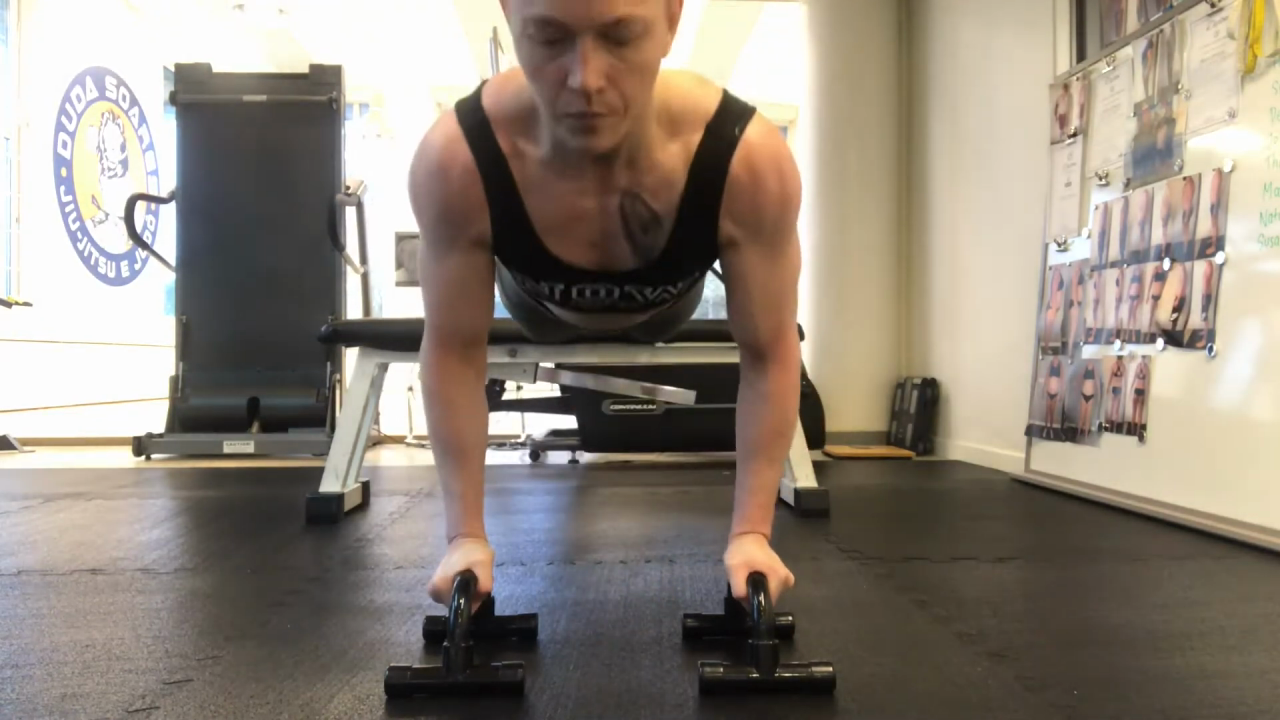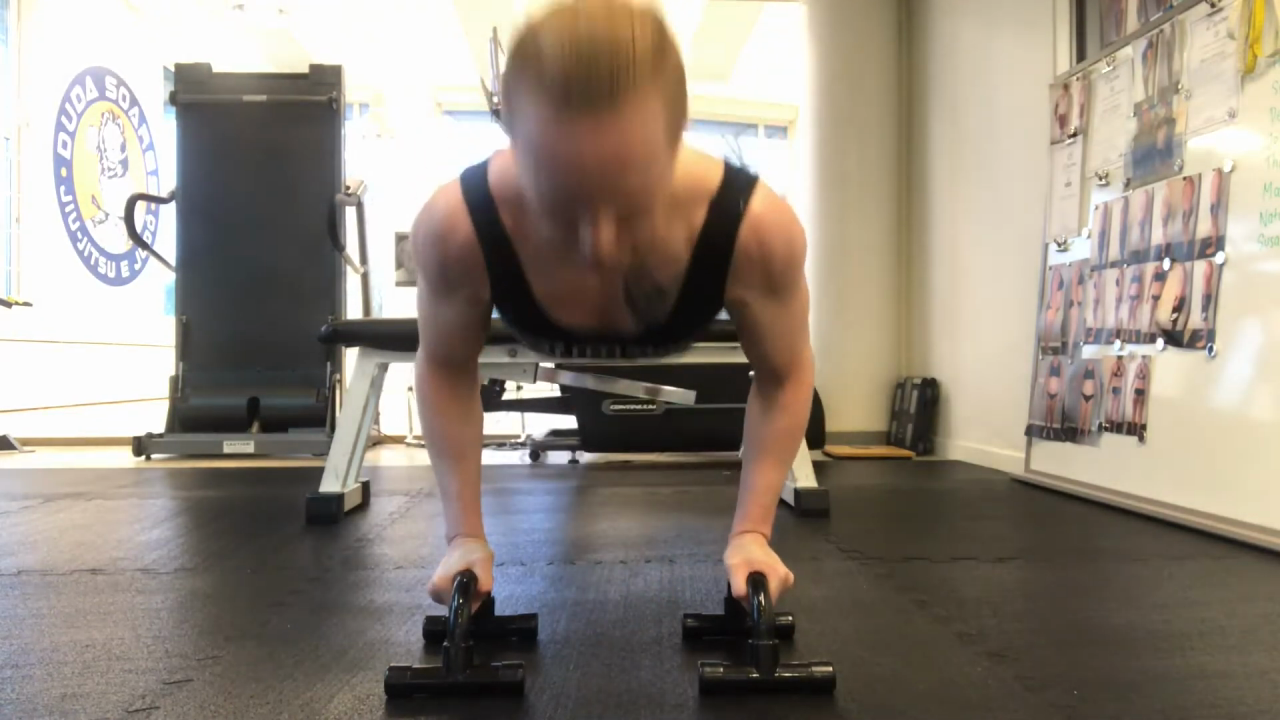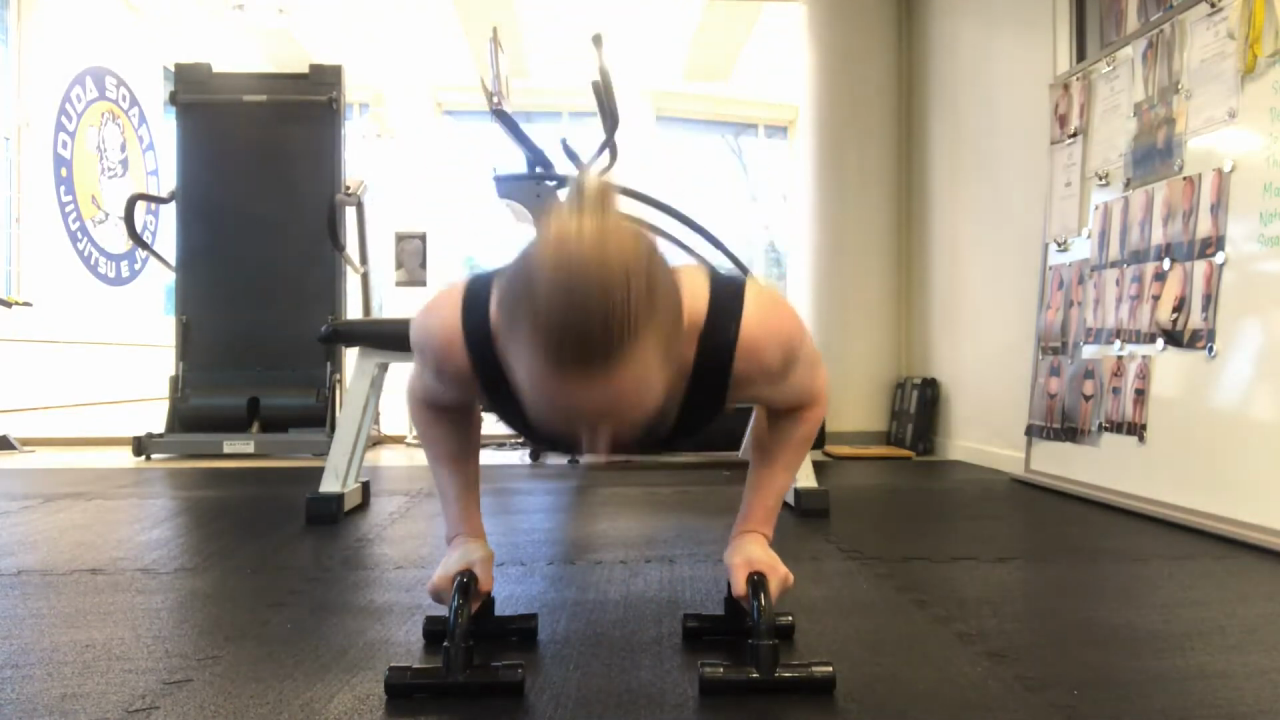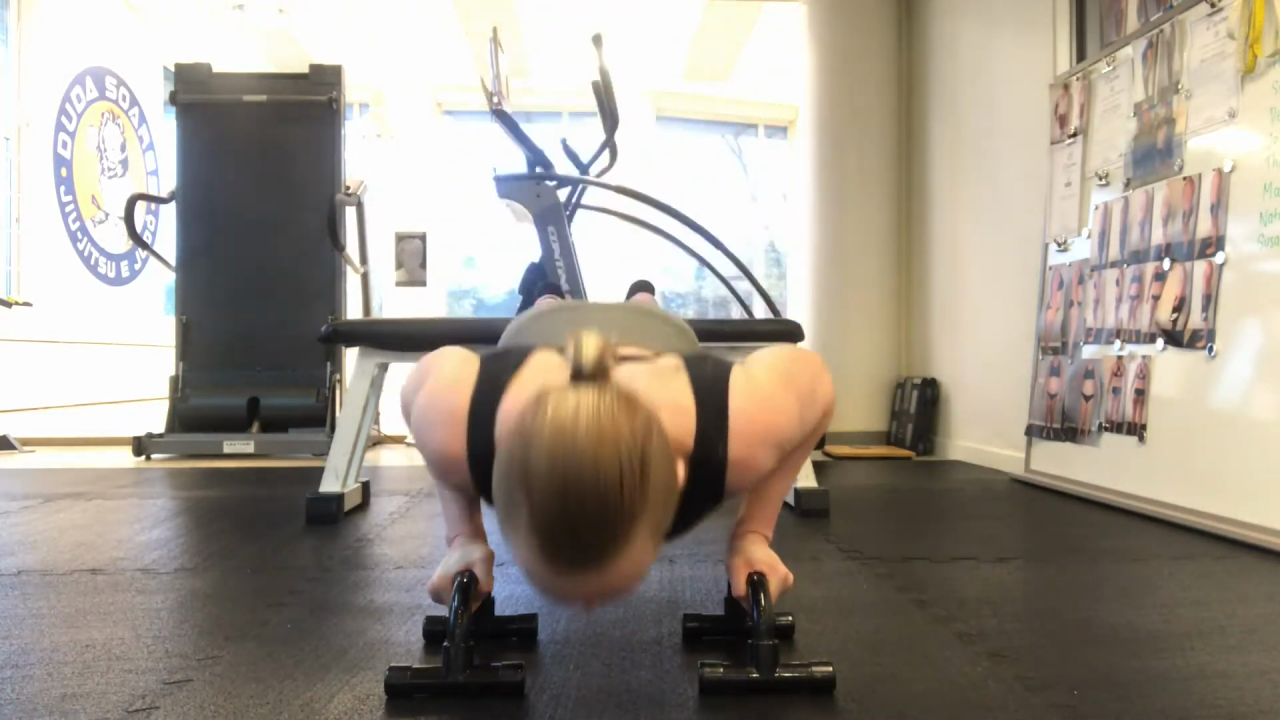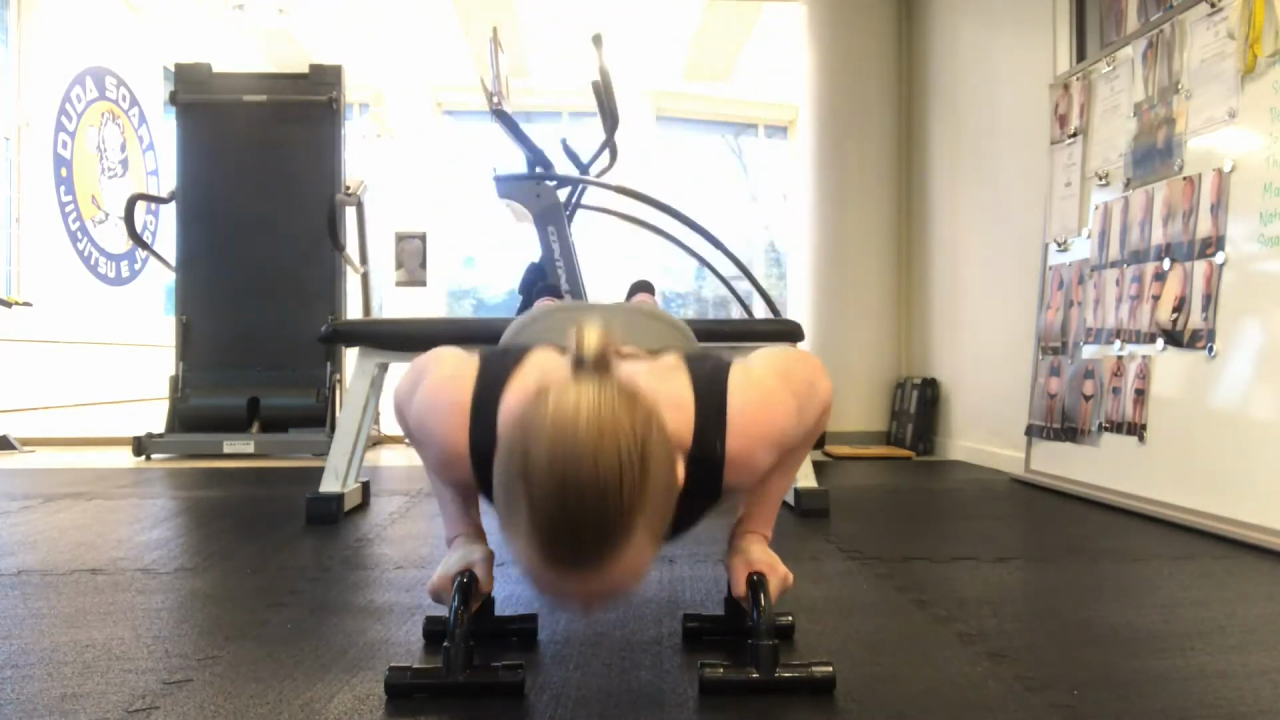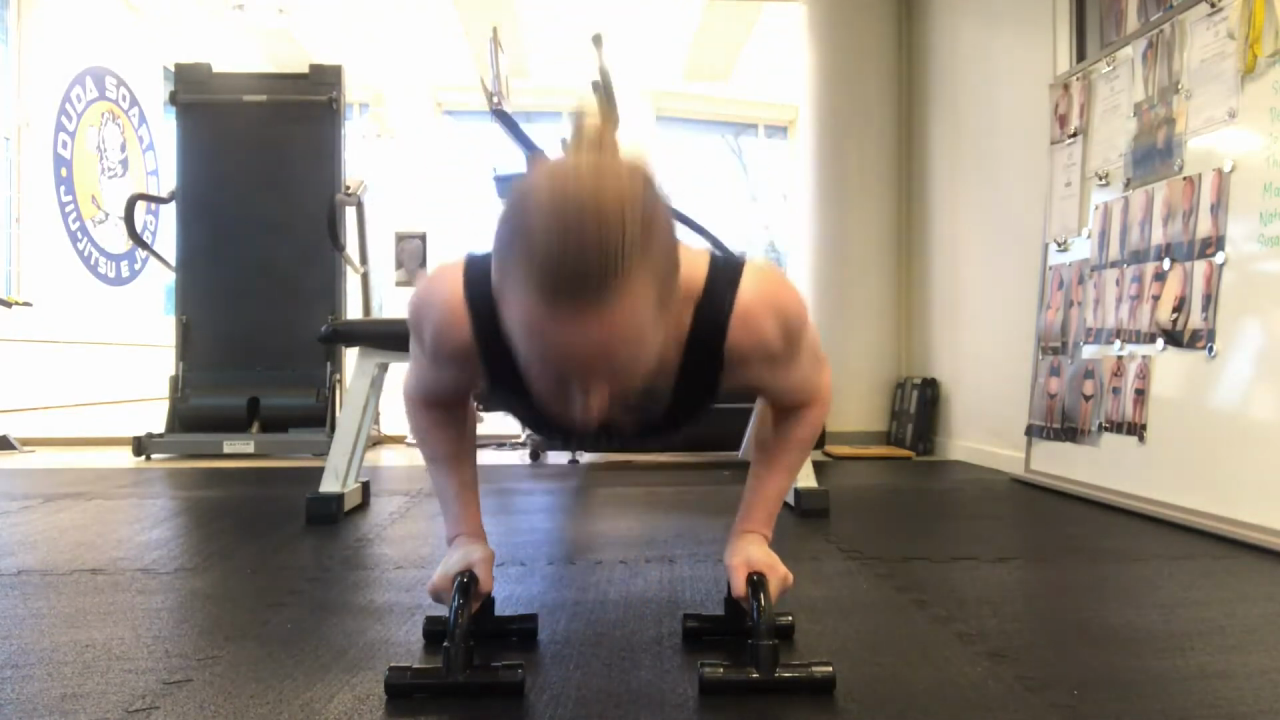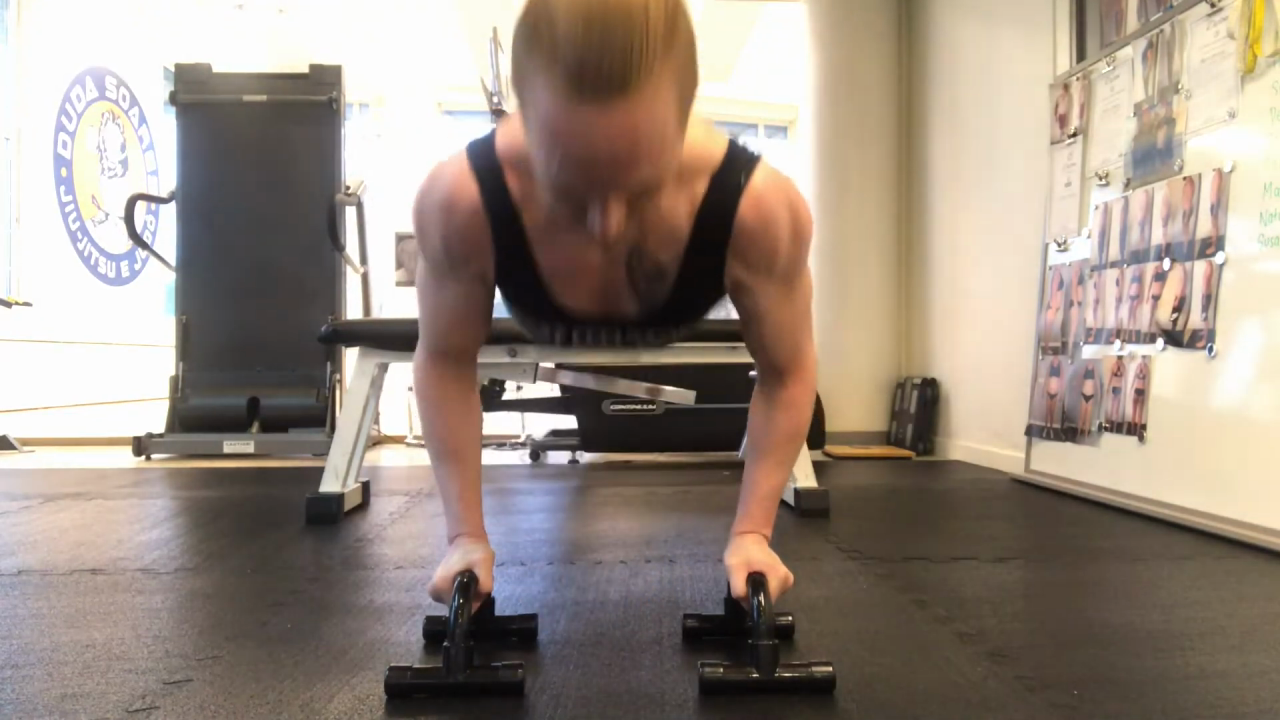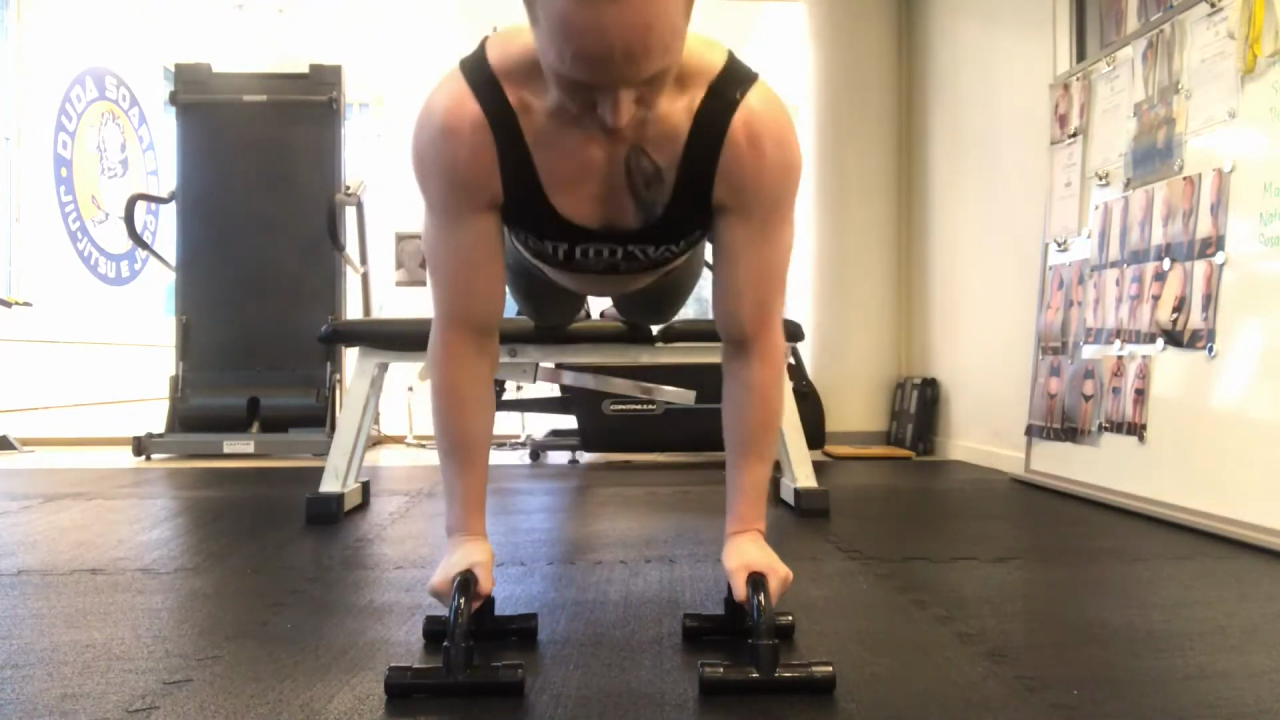
dt=0.2s
person 1, frame 1
left shoulder: (749, 160)
right shoulder: (455, 159)
left elbow: (768, 353)
right elbow: (454, 351)
left wrist: (750, 532)
right wrist: (465, 536)
left hip: (661, 299)
right hip: (544, 298)
left knee: (654, 330)
right knee: (542, 328)
person 1, frame 2
left shoulder: (755, 226)
right shoulder: (457, 224)
left elbow: (783, 374)
right elbow: (445, 367)
left wrist: (751, 532)
right wrist: (464, 536)
left hip: (665, 328)
person 1, frame 3
left shoulder: (748, 332)
right shoulder: (454, 330)
left elbow: (803, 399)
right elbow: (433, 400)
left wrist: (752, 532)
right wrist: (464, 536)
person 1, frame 4
left shoulder: (743, 427)
right shoulder: (453, 429)
left elbow: (816, 386)
right elbow: (417, 393)
left wrist: (754, 533)
right wrist: (463, 536)
left hip: (664, 360)
left ankle: (643, 303)
right ankle: (549, 306)
person 1, frame 5
left shoulder: (739, 433)
right shoulder: (454, 424)
left elbow: (815, 385)
right elbow: (408, 392)
left wrist: (754, 533)
right wrist: (462, 537)
left ankle: (643, 305)
right ankle: (543, 303)
person 1, frame 6
left shoulder: (748, 311)
right shoulder: (455, 308)
left elbow: (806, 398)
right elbow: (429, 399)
left wrist: (752, 532)
right wrist: (463, 536)
person 1, frame 7
left shoulder: (759, 210)
right shoulder: (462, 197)
left elbow: (787, 372)
right elbow: (444, 361)
left wrist: (752, 532)
right wrist: (466, 535)
right knee: (547, 333)
person 1, frame 8
left shoulder: (750, 124)
right shoulder: (460, 117)
left elbow: (751, 342)
right elbow: (464, 337)
left wrist: (746, 530)
right wrist: (465, 534)
left hip: (660, 267)
right hip: (541, 260)
left knee: (651, 310)
right knee: (544, 312)
